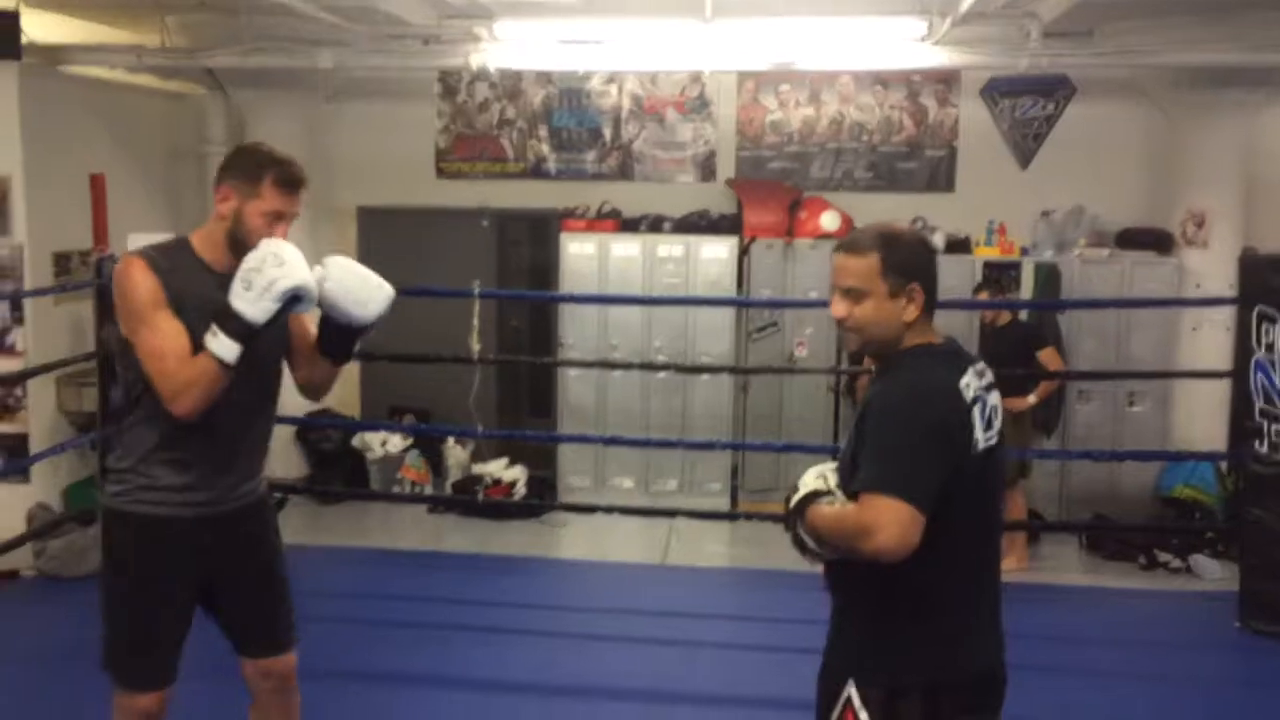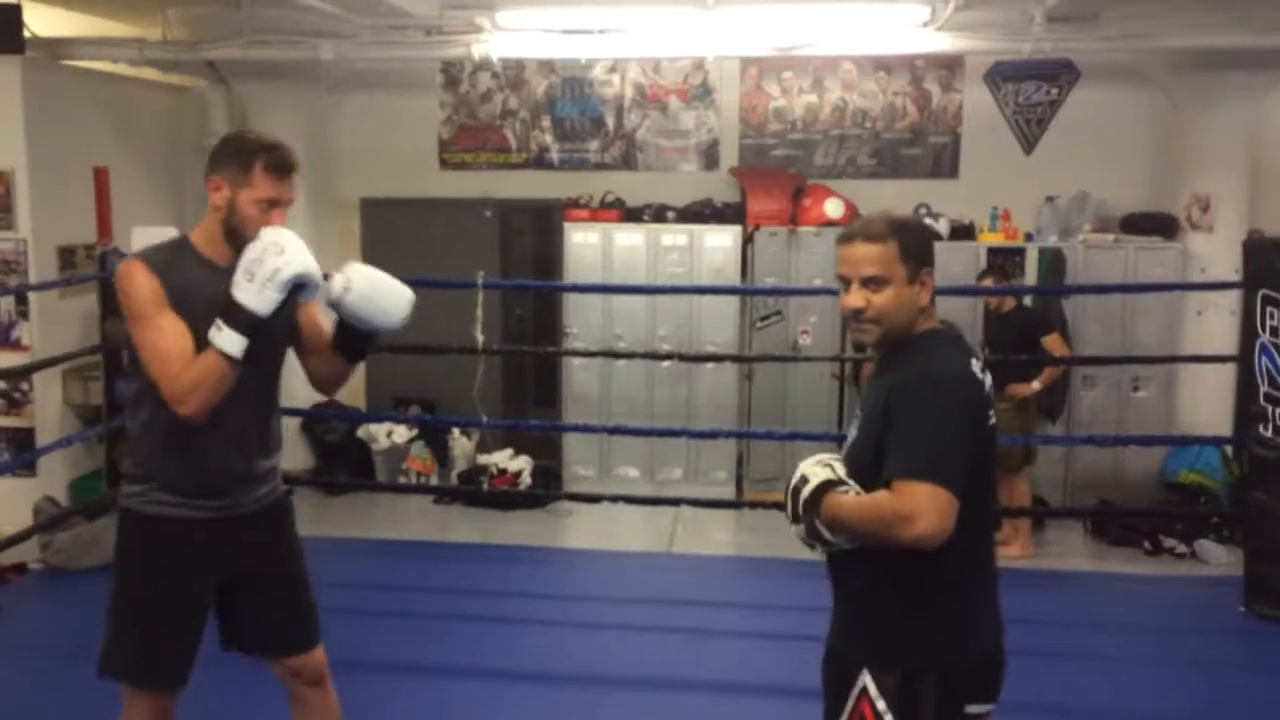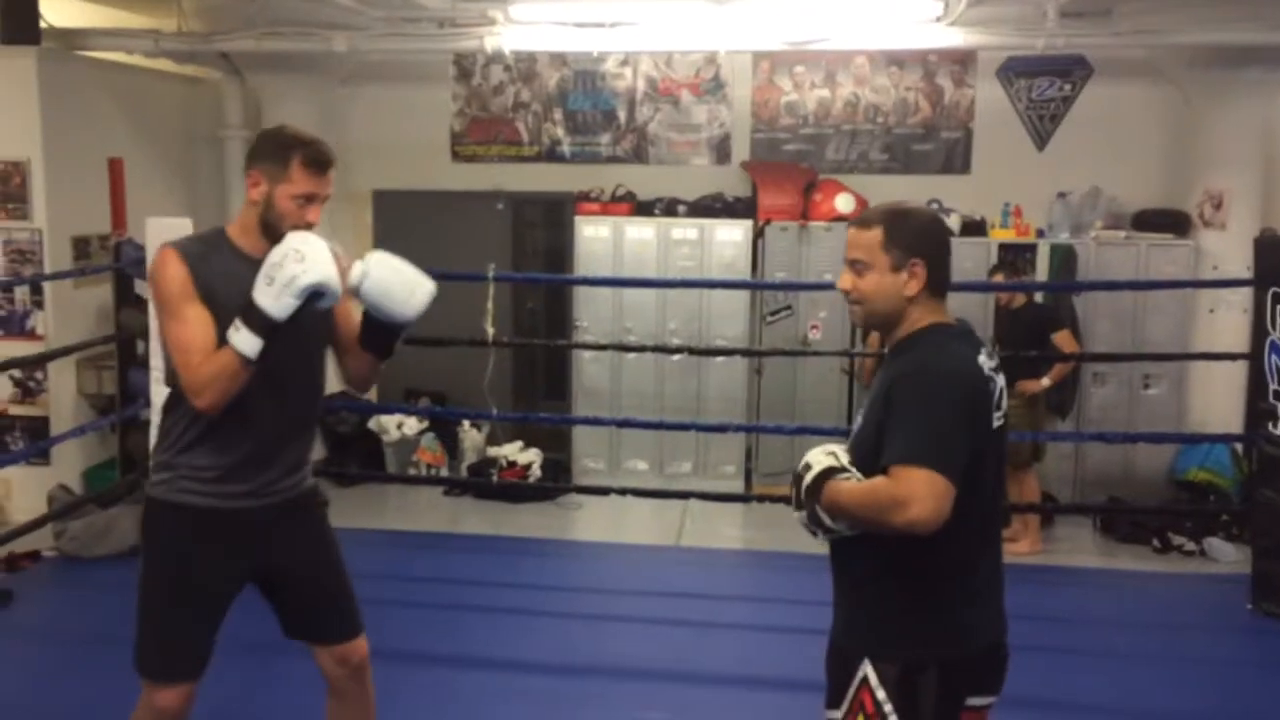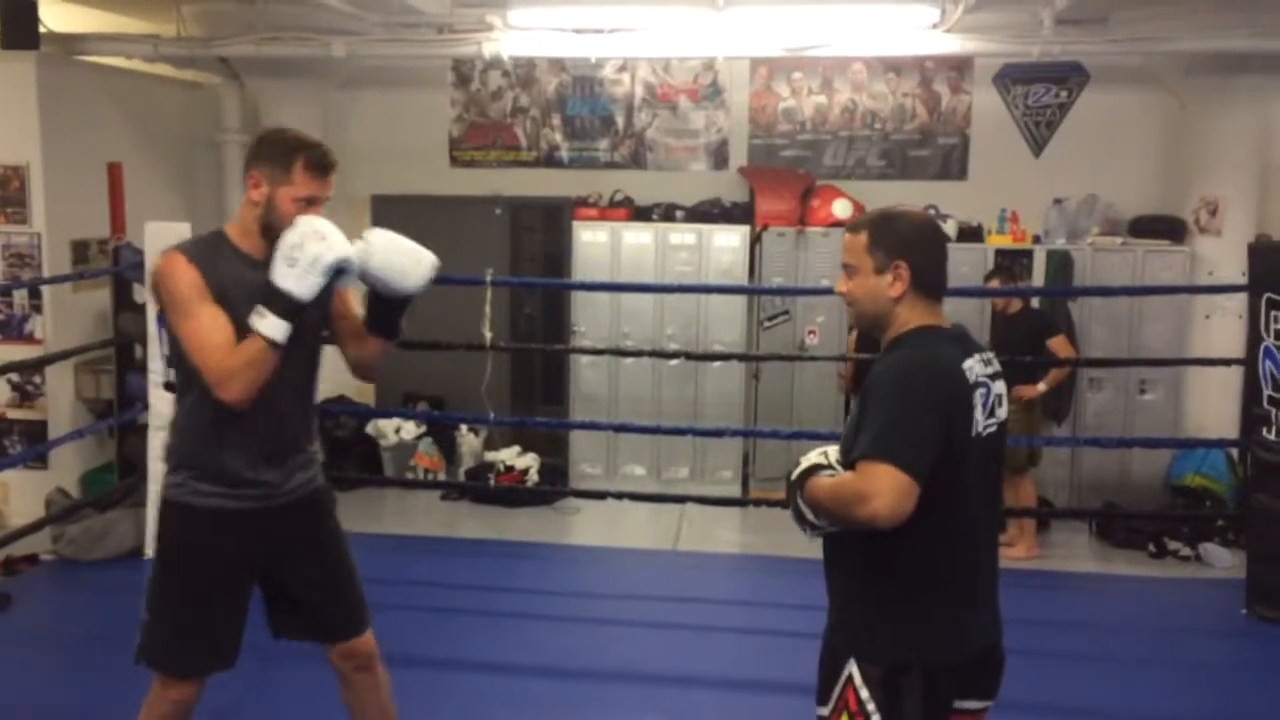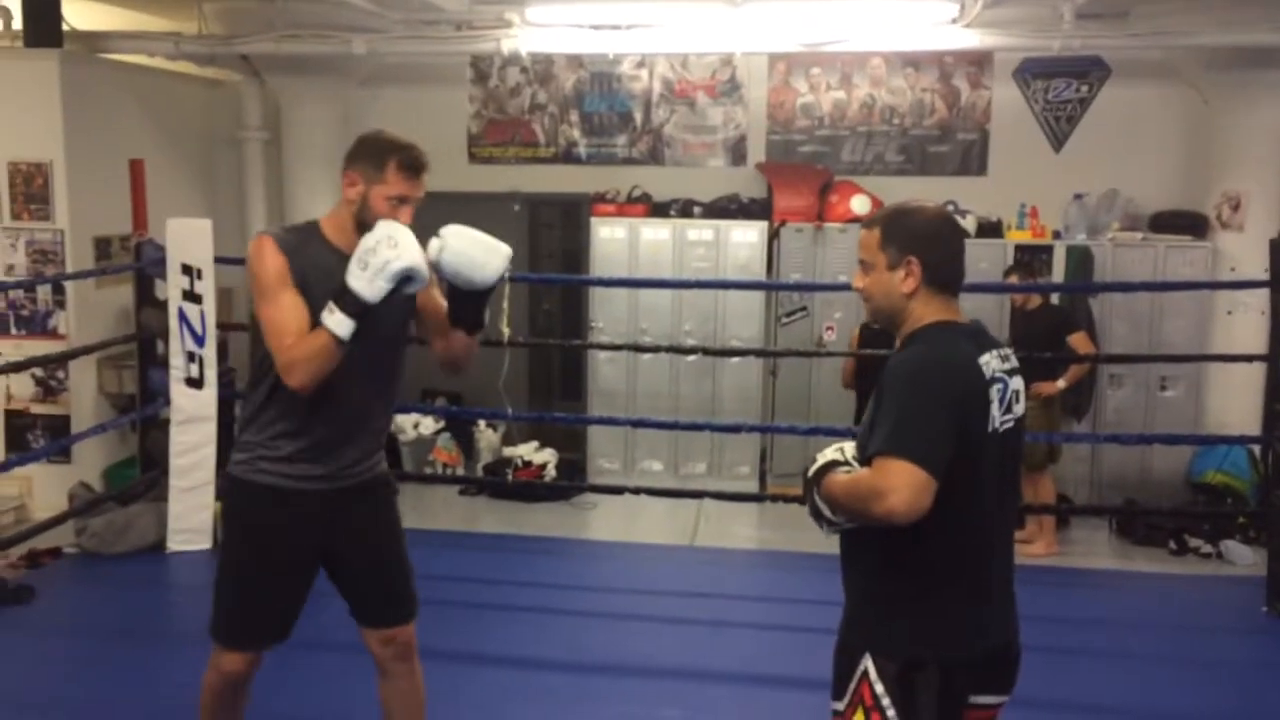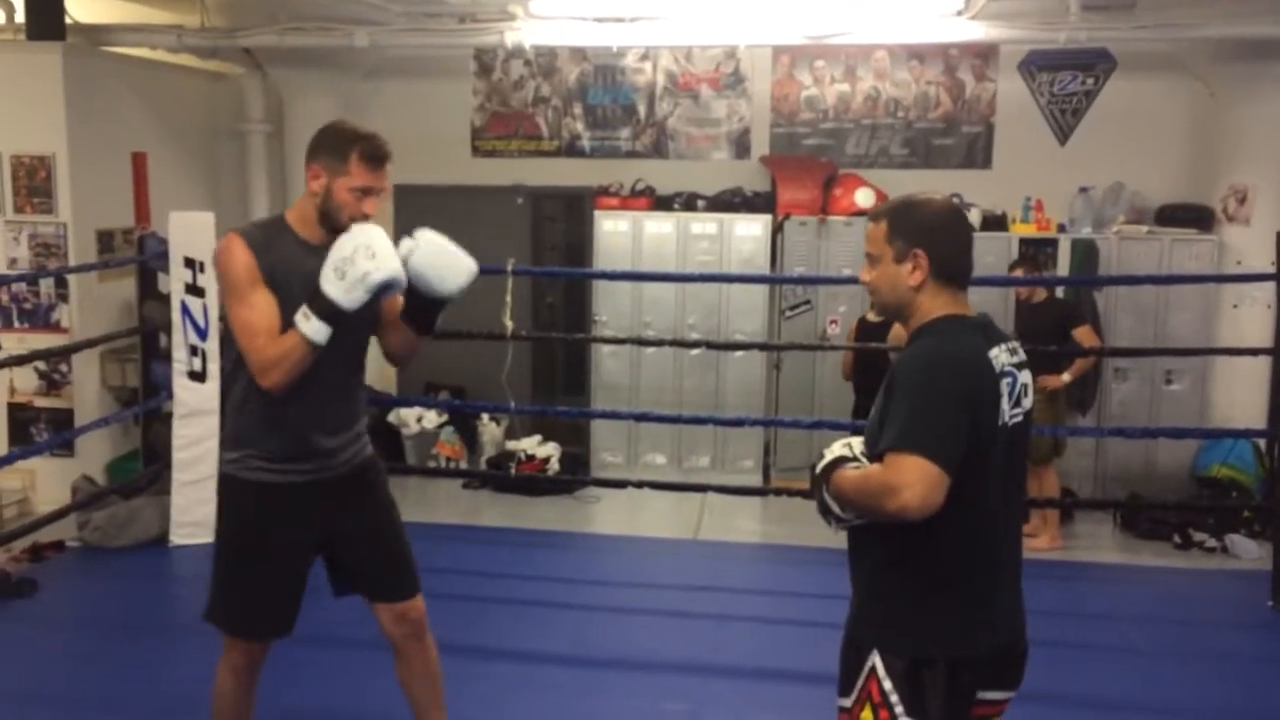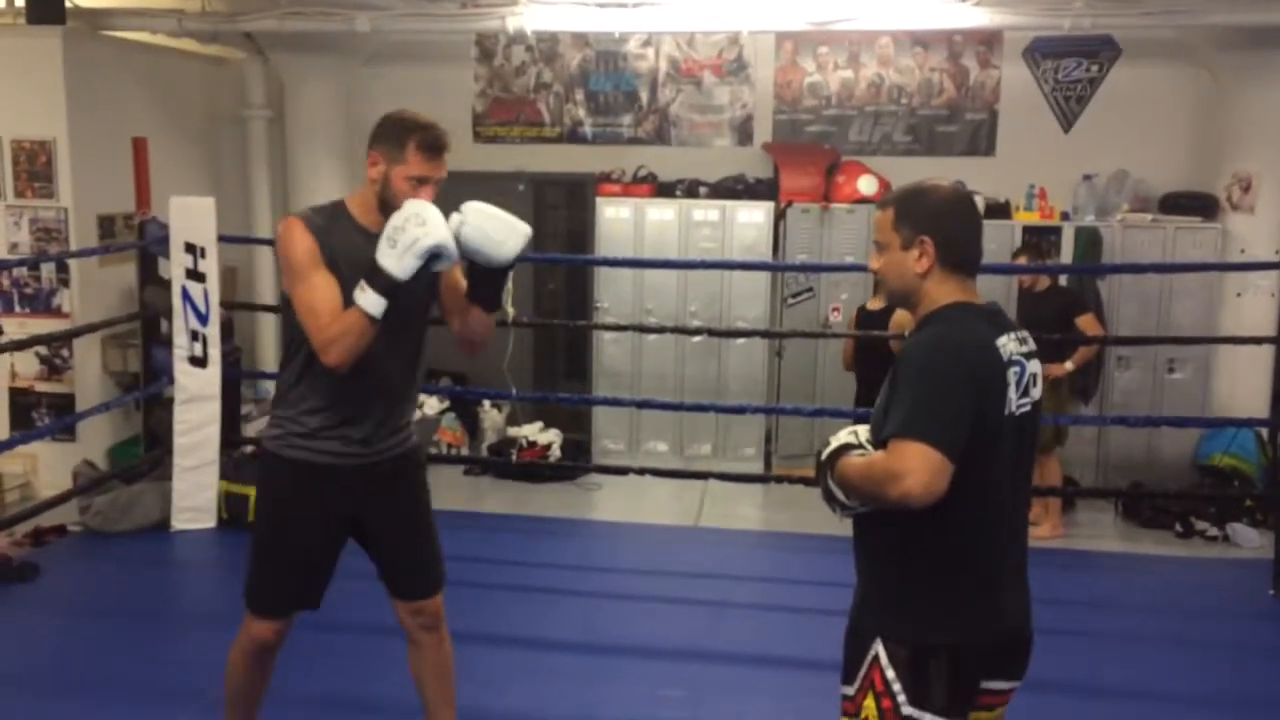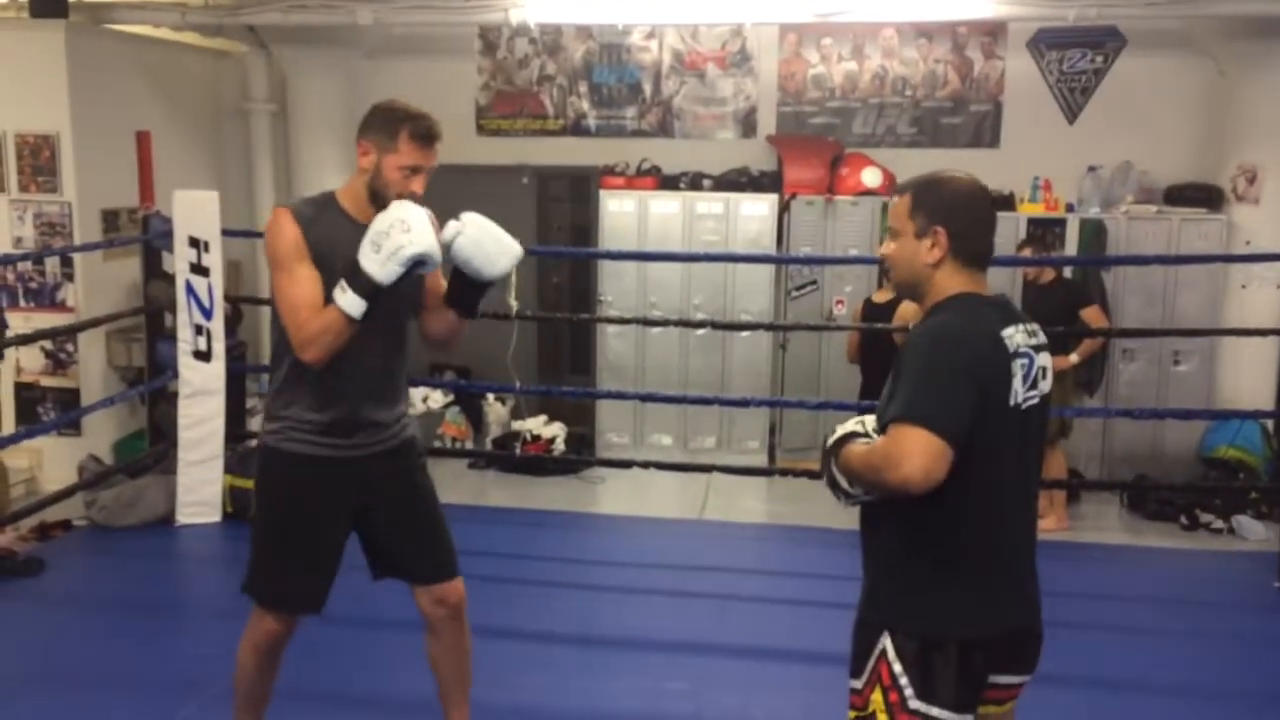
dt=0.4s
person 1, frame 1
left shoulder: (277, 278)
right shoulder: (144, 274)
left elbow: (313, 385)
right elbow: (183, 397)
left wrist: (342, 326)
right wrist: (242, 318)
left hip: (239, 506)
right hip: (151, 513)
left knee: (275, 673)
person 1, frame 2
left shoulder: (279, 271)
right shoulder: (147, 275)
left elbow: (325, 379)
right elbow: (188, 399)
left wrist: (356, 331)
right wrist: (245, 311)
left hip: (256, 507)
right hip: (167, 517)
left knee: (307, 670)
person 1, frame 3
left shoulder: (324, 266)
right shoulder: (181, 264)
left elbow: (360, 378)
right elbow: (205, 392)
left wrist: (386, 324)
right wrist: (263, 313)
left hip: (286, 498)
right hip: (194, 506)
left knee: (349, 659)
person 1, frame 4
left shoulder: (314, 260)
right shoulder: (185, 268)
left elbow: (365, 365)
right elbow: (232, 385)
left wrist: (387, 304)
right wrist: (284, 297)
left hip: (296, 495)
right hip: (208, 506)
left knee: (358, 652)
person 1, frame 5
left shoulder: (409, 260)
right shoulder: (276, 252)
left elbow: (455, 356)
right elbow: (298, 372)
left wrist: (472, 294)
right wrist: (356, 295)
left hip: (358, 482)
right hip: (271, 484)
left knee: (396, 642)
right knee: (235, 659)
person 1, frame 6
left shoulder: (365, 250)
right shoulder: (245, 251)
left elbow: (397, 350)
right elbow: (270, 371)
left wrist: (423, 299)
right wrist: (331, 300)
left hip: (349, 467)
right hip: (264, 479)
left knee: (408, 618)
right knee: (246, 646)
person 1, frame 7
left shoulder: (427, 235)
right shoulder: (305, 234)
left elbow: (472, 337)
right elbow: (334, 349)
left wrist: (488, 272)
right wrist: (387, 272)
left hip: (390, 456)
right hip: (305, 459)
left knee: (425, 614)
right knee: (265, 627)
person 1, frame 8
left shoulder: (418, 228)
right shoulder: (295, 225)
left elbow: (438, 333)
right elbow: (311, 345)
left wrist: (469, 283)
right wrist: (370, 275)
left hip: (386, 446)
right hip: (303, 453)
left knee: (446, 600)
right knee: (272, 621)
person 2, frame 1
left shoulder: (906, 397)
right shoulder: (964, 369)
left elbow: (885, 533)
left wrist: (809, 512)
right wrist: (846, 493)
left hip: (899, 667)
person 2, frame 2
left shoulder: (925, 382)
right shoulder: (939, 357)
left elbow: (921, 518)
left wrist: (822, 503)
right wrist: (846, 481)
left hip: (905, 652)
person 2, frame 3
left shoulder: (928, 373)
right shoulder: (954, 351)
left elbow: (916, 504)
left wrist: (824, 490)
right wrist: (852, 474)
left hip: (907, 645)
person 2, frame 4
left shoulder: (908, 374)
right shoulder: (970, 358)
left elbow: (880, 500)
left wrist: (810, 486)
right wrist: (843, 476)
left hip: (896, 646)
person 2, frame 5
left shoulder: (923, 368)
right shoulder: (990, 354)
left elbow: (897, 497)
left wrist: (828, 482)
right wrist: (861, 471)
left hip: (911, 642)
person 2, frame 6
left shoulder: (932, 362)
right shoulder: (996, 347)
left elbow: (909, 493)
left wrist: (838, 480)
right wrist: (872, 466)
left hip: (918, 638)
person 2, frame 7
left shoulder: (939, 349)
right shoulder: (1007, 336)
left elbow: (913, 480)
left wrist: (842, 467)
right wrist: (877, 452)
left hip: (921, 625)
person 2, frame 8
left shoulder: (945, 339)
right shoulder: (1019, 330)
left elbow: (913, 465)
left wrist: (848, 455)
right wrist: (880, 441)
left hip: (930, 616)
right hip: (1006, 606)
person 3, frame 1
left shoulder: (1025, 332)
right shoulder: (987, 333)
left elbow: (1057, 369)
left wrist: (1030, 399)
left hip: (1012, 415)
left knee: (1012, 484)
left ankle: (1019, 553)
right ankle: (1003, 542)
person 3, frame 2
left shoulder: (1030, 317)
right shoulder: (991, 319)
left elbow: (1062, 355)
left wrist: (1035, 385)
left hip: (1016, 401)
right hip: (993, 400)
left knee: (1016, 470)
right knee: (1000, 468)
left ankle: (1024, 540)
right ankle: (1008, 528)
person 3, frame 3
left shoulder: (1041, 313)
right shoulder: (1002, 314)
left elbow: (1072, 352)
left wrist: (1044, 381)
left hip: (1025, 398)
left knee: (1025, 466)
right knee: (1009, 464)
left ankle: (1033, 536)
right ankle: (1017, 524)
person 3, frame 4
left shoulder: (1036, 319)
right shoulder: (998, 319)
left elbow: (1068, 357)
left wrist: (1040, 387)
left hip: (1021, 403)
left knee: (1021, 471)
right knee: (1005, 469)
left ankle: (1029, 541)
right ankle: (1013, 530)
person 3, frame 5
left shoulder: (1056, 315)
right shoulder: (1017, 315)
left elbow: (1088, 353)
left wrist: (1060, 383)
left hip: (1041, 400)
left knee: (1040, 468)
right knee: (1024, 466)
left ankle: (1049, 538)
right ankle: (1032, 527)
person 3, frame 6
left shoulder: (1061, 308)
right shoulder: (1022, 308)
left elbow: (1093, 347)
left wrist: (1065, 377)
left hip: (1046, 393)
left knee: (1044, 461)
right knee: (1028, 460)
left ankle: (1052, 532)
right ankle: (1036, 520)
person 3, frame 7
left shoulder: (1065, 297)
right shoulder: (1025, 296)
left elbow: (1096, 335)
left wrist: (1068, 365)
left hip: (1049, 382)
left knee: (1046, 450)
left ankle: (1054, 521)
right ankle: (1038, 509)
person 3, frame 8
left shoulder: (1069, 289)
right shoulder: (1029, 288)
left elbow: (1102, 327)
left wrist: (1073, 358)
left hip: (1055, 375)
left knee: (1051, 442)
left ankle: (1059, 514)
right ankle: (1043, 501)
